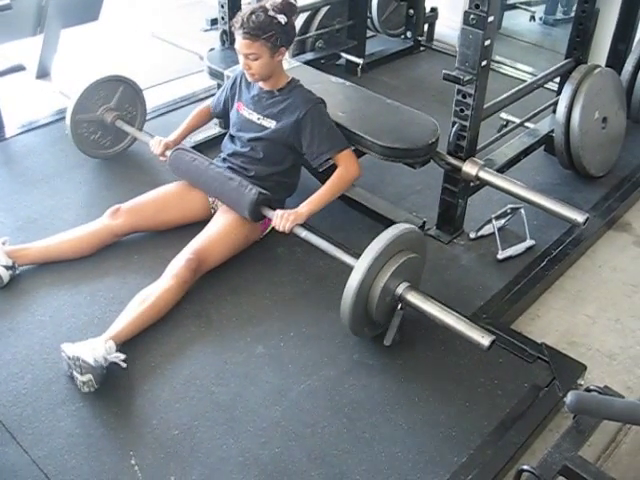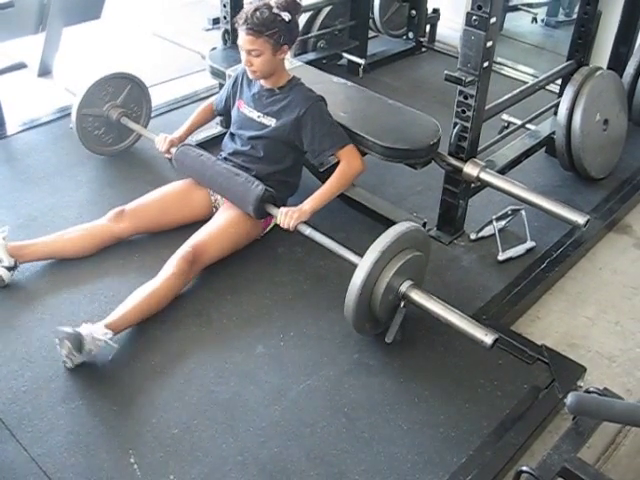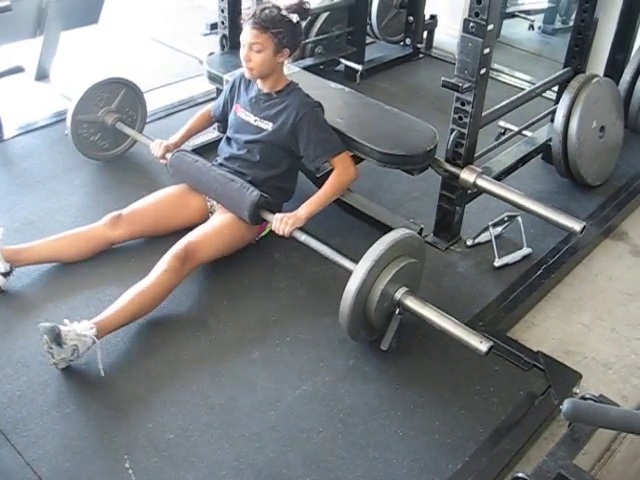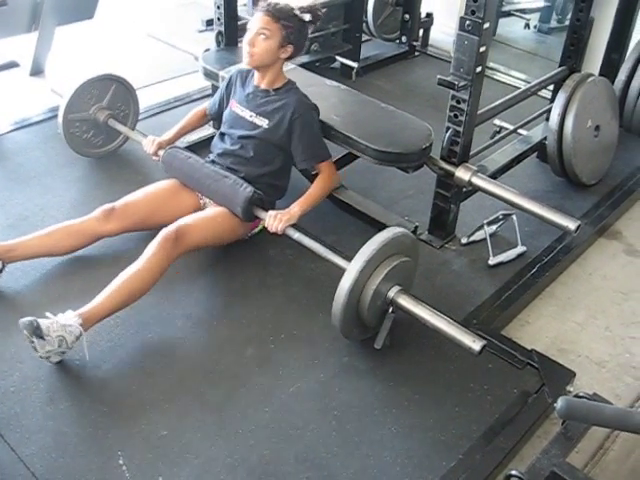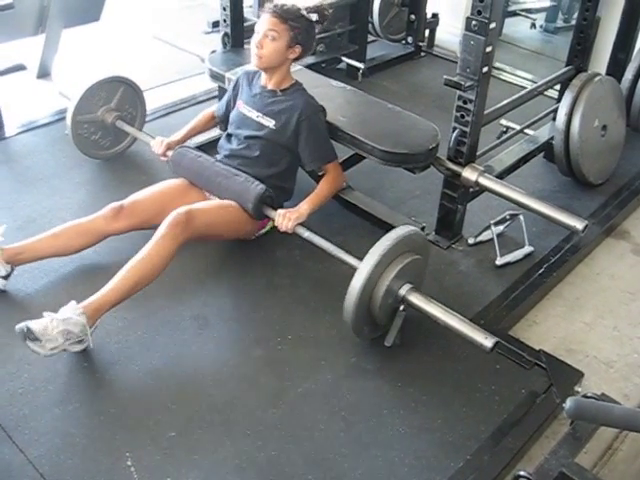
dt=0.2s
person 1, frame 1
left shoulder: (305, 107)
right shoulder: (241, 81)
left elbow: (349, 167)
right elbow: (209, 108)
left wrist: (302, 211)
right wrist: (173, 140)
left knee: (186, 265)
right knee: (118, 217)
left ankle: (103, 348)
person 1, frame 2
left shoulder: (305, 105)
right shoulder: (243, 79)
left elbow: (353, 163)
right elbow: (212, 106)
left wrist: (305, 208)
right wrist: (178, 136)
left knee: (186, 258)
right knee: (121, 218)
left ankle: (100, 333)
person 1, frame 3
left shoulder: (301, 110)
right shoulder: (241, 83)
left elbow: (346, 169)
right elbow: (210, 113)
left wrist: (301, 214)
right wrist: (174, 142)
left knee: (180, 256)
right knee: (117, 223)
left ankle: (86, 333)
person 1, frame 4
left shoulder: (296, 108)
right shoulder: (238, 79)
left elbow: (328, 173)
right elbow: (207, 111)
left wrist: (292, 211)
right wrist: (167, 138)
left knee: (171, 238)
right knee: (109, 216)
left ankle: (73, 326)
person 1, frame 5
left shoulder: (303, 109)
right shoulder: (246, 80)
left elbow: (334, 174)
right elbow: (216, 114)
left wrist: (300, 211)
right wrist: (175, 140)
left knee: (179, 222)
right knee: (118, 213)
left ankle: (80, 319)
